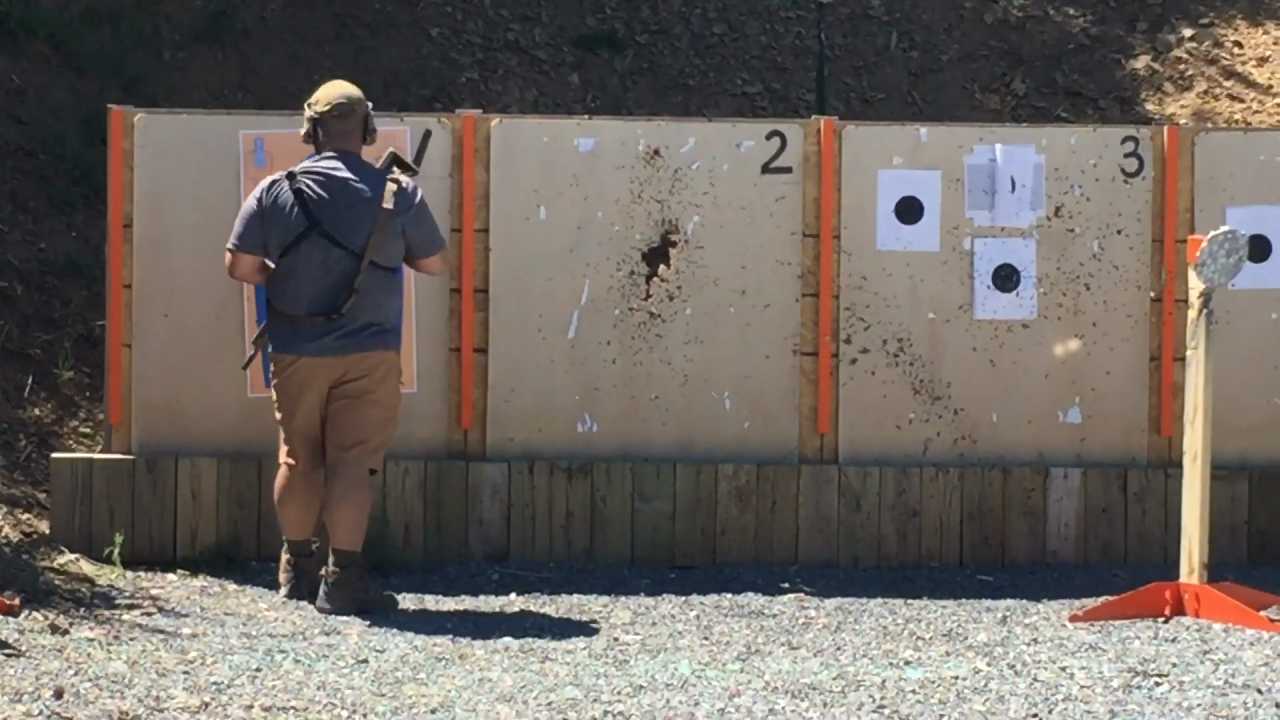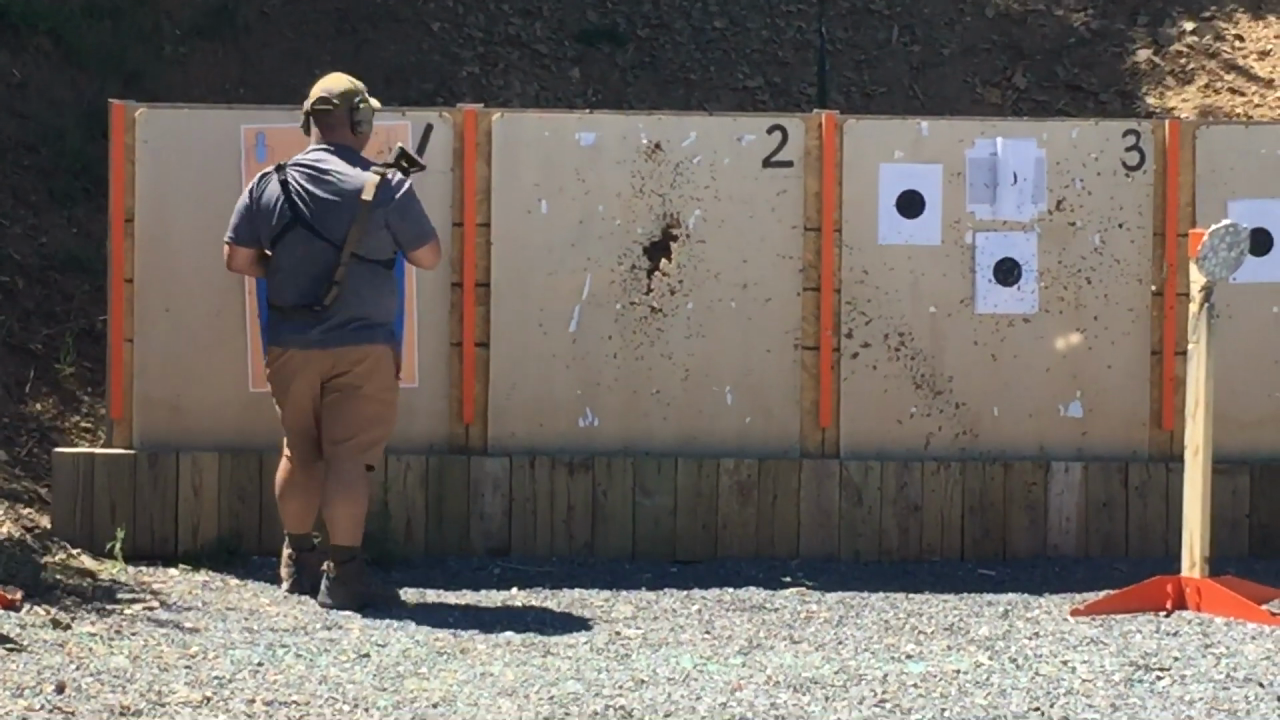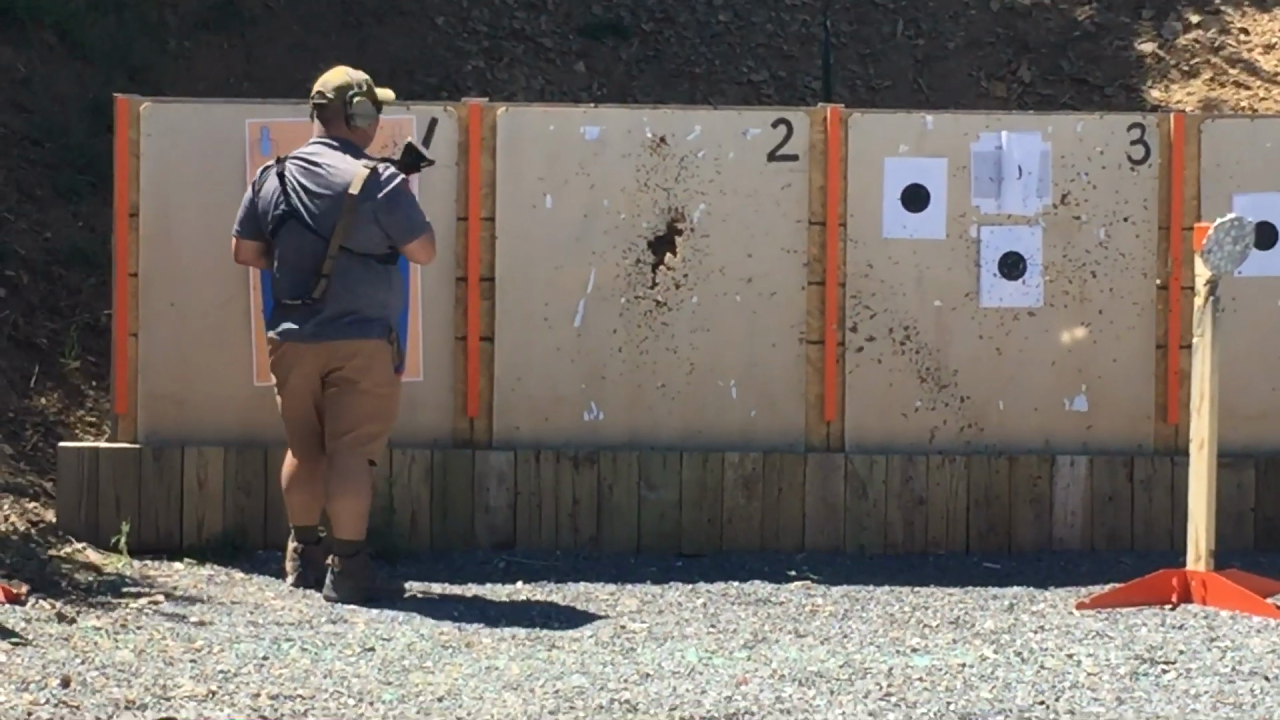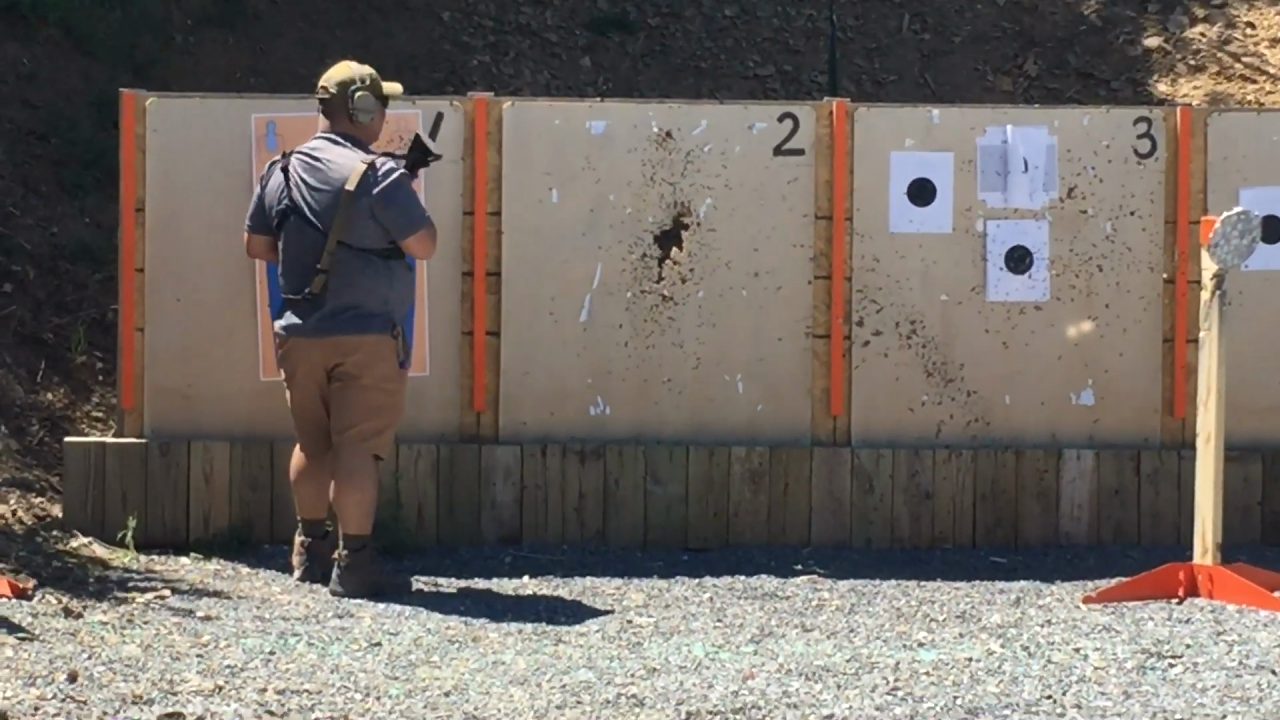
dt=0.2s
person 1, frame 1
left shoulder: (276, 189)
right shoulder: (399, 193)
left elbow: (240, 266)
right elbow: (435, 264)
left hip: (296, 352)
right hip: (369, 353)
left knee: (299, 460)
right knee: (353, 462)
left ankle: (297, 569)
right ankle: (342, 579)
person 1, frame 2
left shoulder: (270, 183)
right shoulder: (385, 187)
left elbow: (237, 259)
right elbow: (429, 257)
left hip: (291, 344)
right hip: (362, 346)
left knee: (299, 455)
right knee: (350, 457)
left ankle: (298, 563)
right ankle: (342, 574)
person 1, frame 3
left shoulder: (273, 176)
right shoulder: (378, 179)
left elbow: (245, 251)
right elbow: (424, 252)
left hip: (294, 337)
right hip: (361, 339)
left knee: (304, 449)
right knee: (352, 452)
left ankle: (304, 556)
right ankle: (346, 568)
person 1, frame 4
left shoulder: (281, 170)
right shoulder: (378, 174)
left elbow: (257, 245)
right elbow: (424, 246)
right wrist: (396, 216)
left hip: (301, 331)
right hip: (366, 334)
left knee: (312, 444)
right knee: (358, 448)
left ankle: (311, 550)
right ankle: (354, 562)
